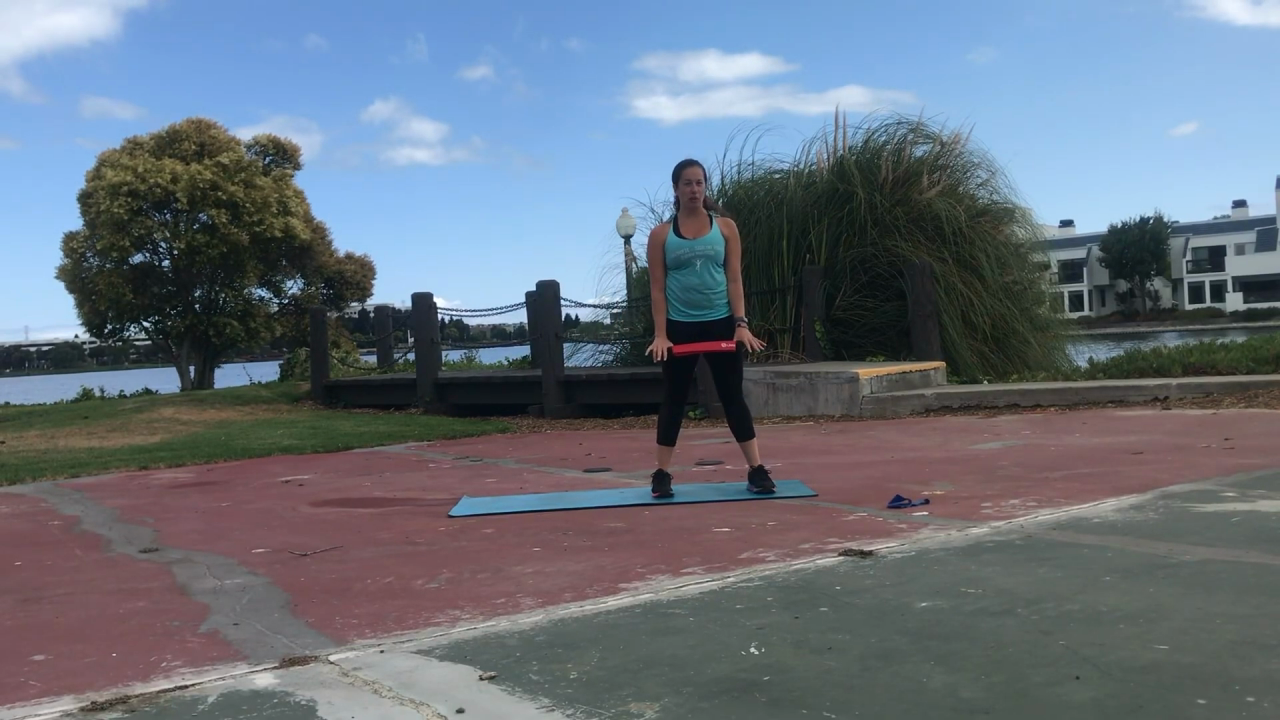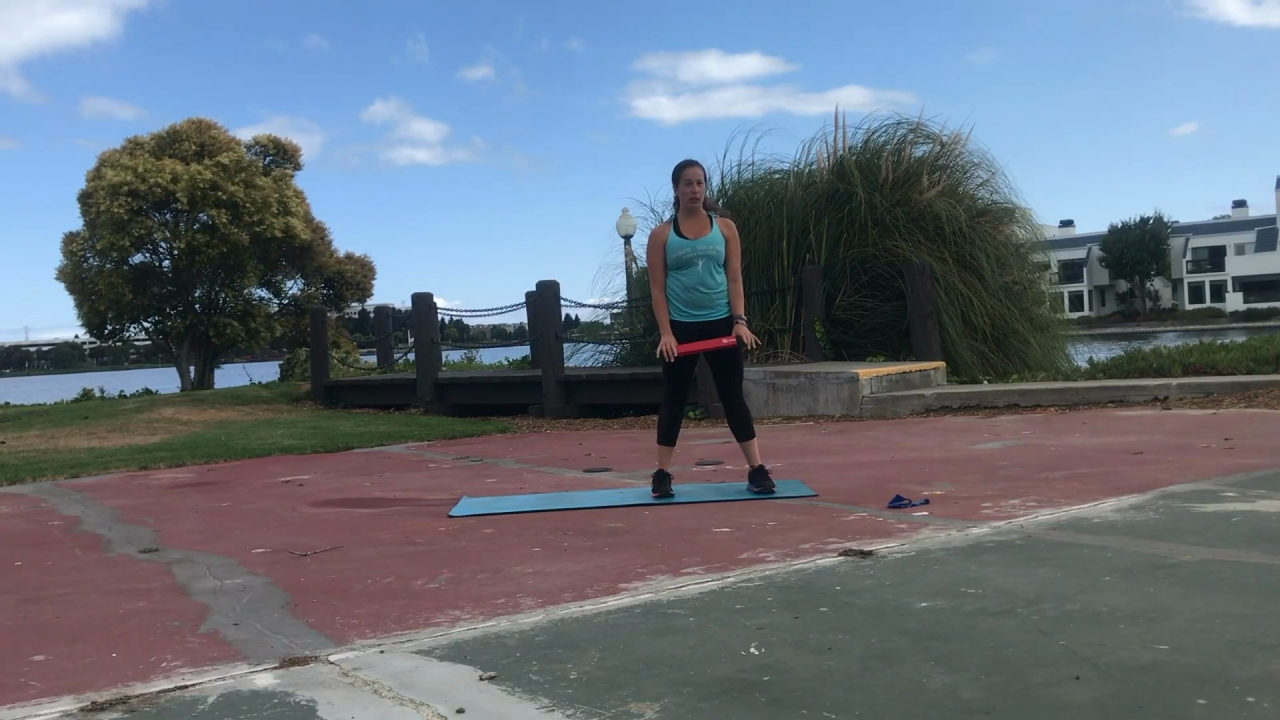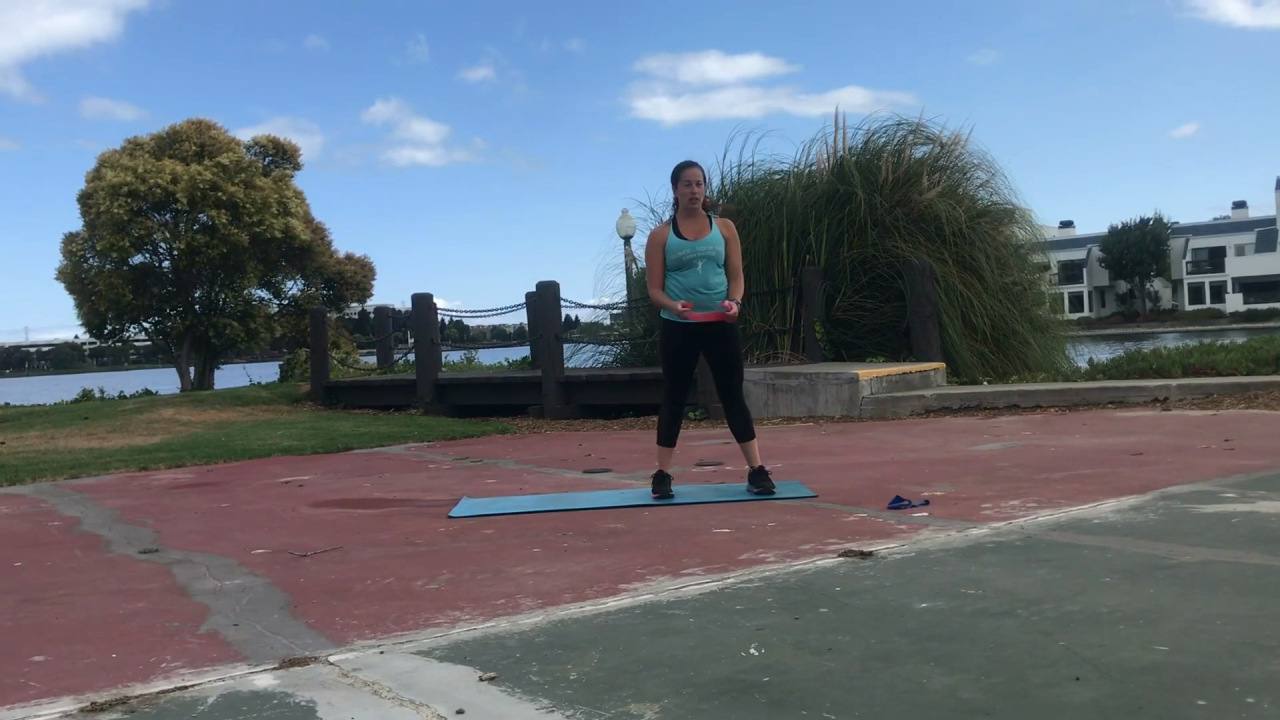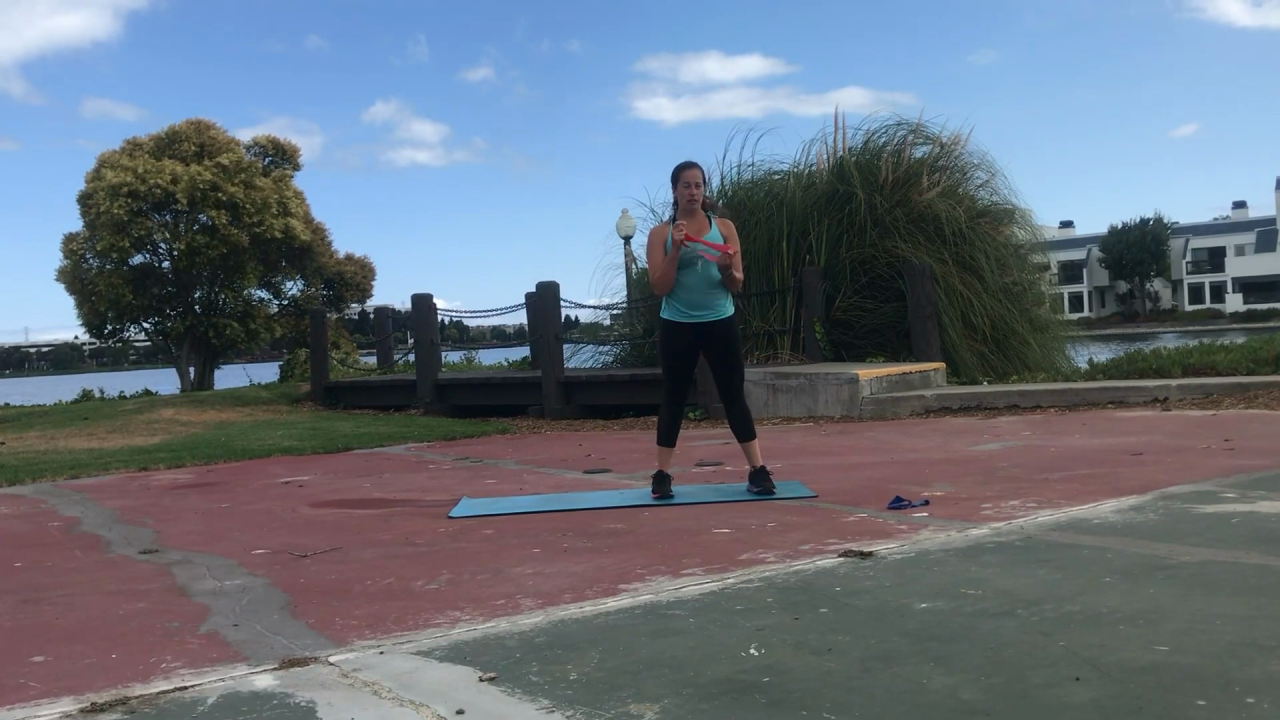
dt=0.4s
person 1, frame 1
left shoulder: (725, 227)
right shoulder: (661, 234)
left elbow: (734, 279)
right elbow: (657, 288)
left wrist: (741, 323)
right wrist: (660, 334)
left hip: (720, 323)
right hip: (679, 326)
left knee: (733, 396)
right knee: (674, 399)
left ankle: (757, 470)
right ankle: (661, 474)
person 1, frame 2
left shoulder: (725, 227)
right shoulder: (661, 234)
left elbow: (734, 279)
right elbow: (657, 289)
left wrist: (739, 321)
right wrist: (666, 333)
left hip: (720, 323)
right hip: (680, 326)
left knee: (733, 396)
right knee: (674, 399)
left ankle: (757, 470)
right ankle: (662, 474)
person 1, frame 3
left shoulder: (724, 228)
right shoulder: (660, 235)
left elbow: (737, 278)
right elbow: (654, 289)
left wrist: (734, 301)
right wrist: (671, 305)
left hip: (721, 325)
right hip: (677, 328)
left knee: (733, 396)
right knee: (674, 399)
left ankle: (757, 471)
right ankle: (662, 475)
person 1, frame 4
left shoulder: (724, 227)
right shoulder: (661, 233)
left elbow: (737, 284)
right elbow: (660, 287)
left wrist: (727, 270)
right wrist: (676, 249)
left hip: (720, 323)
right hip: (677, 327)
left knee: (734, 396)
right knee: (674, 399)
left ankle: (758, 471)
right ankle: (662, 475)
